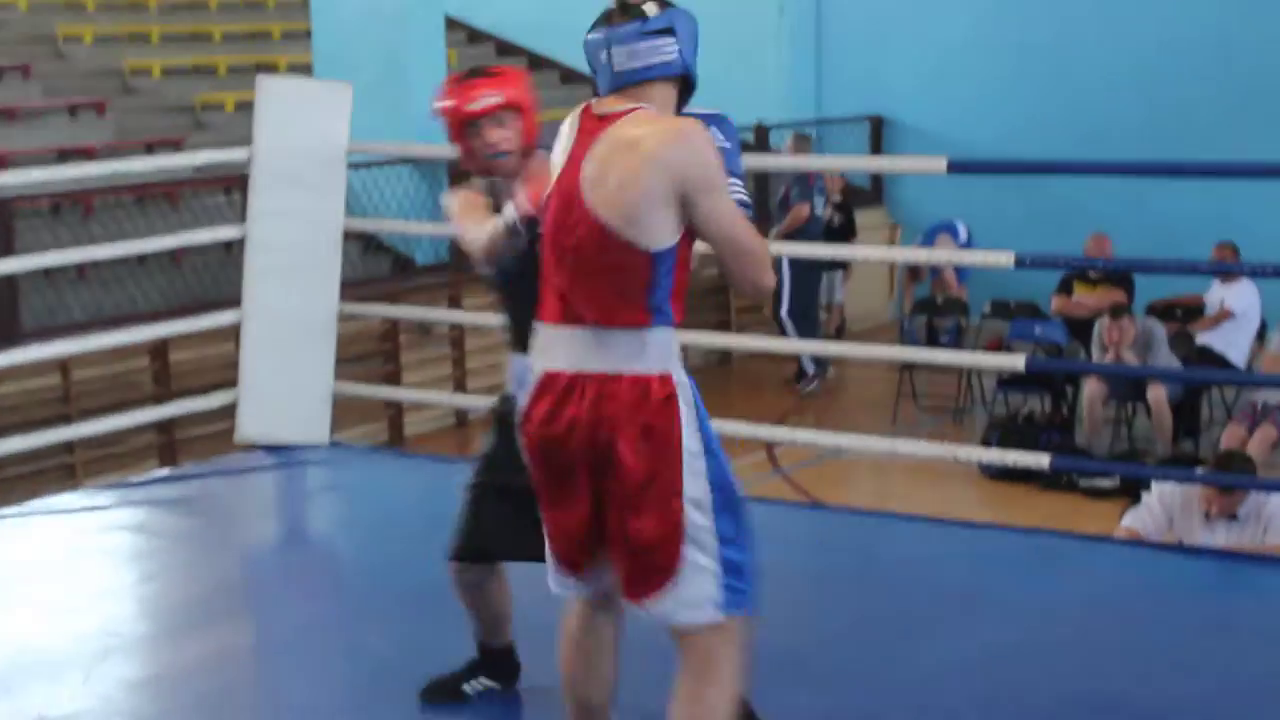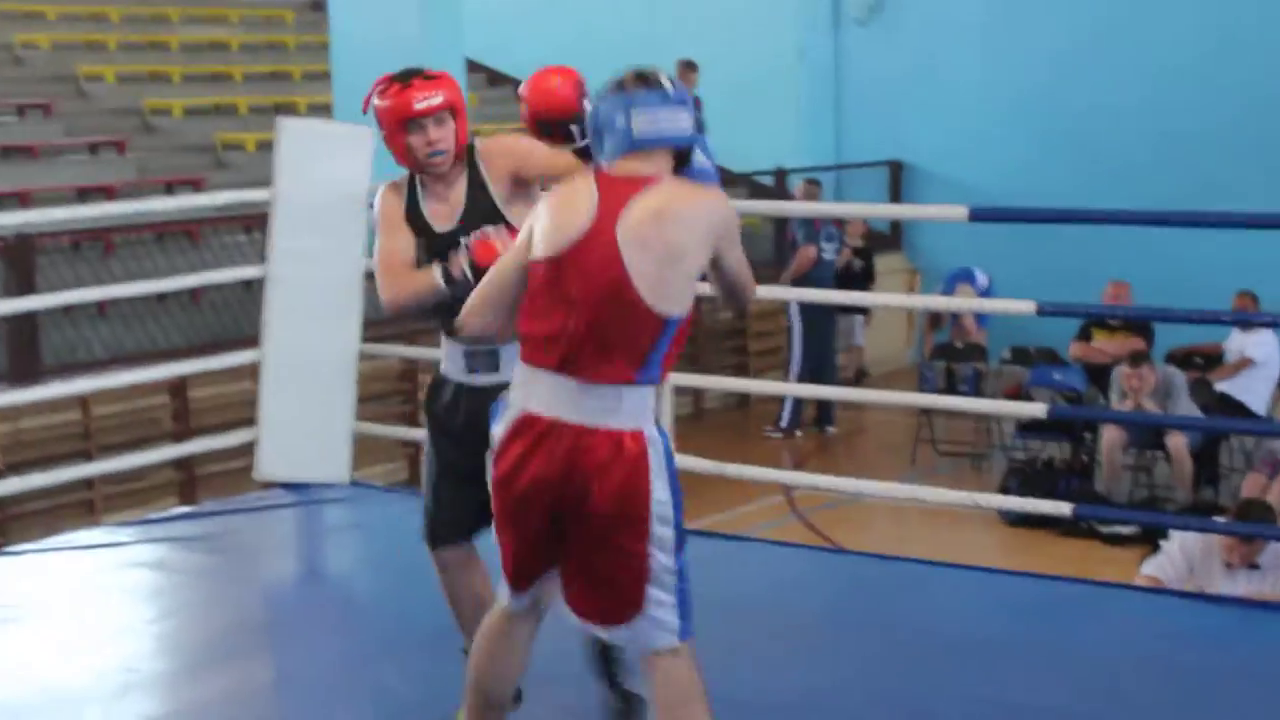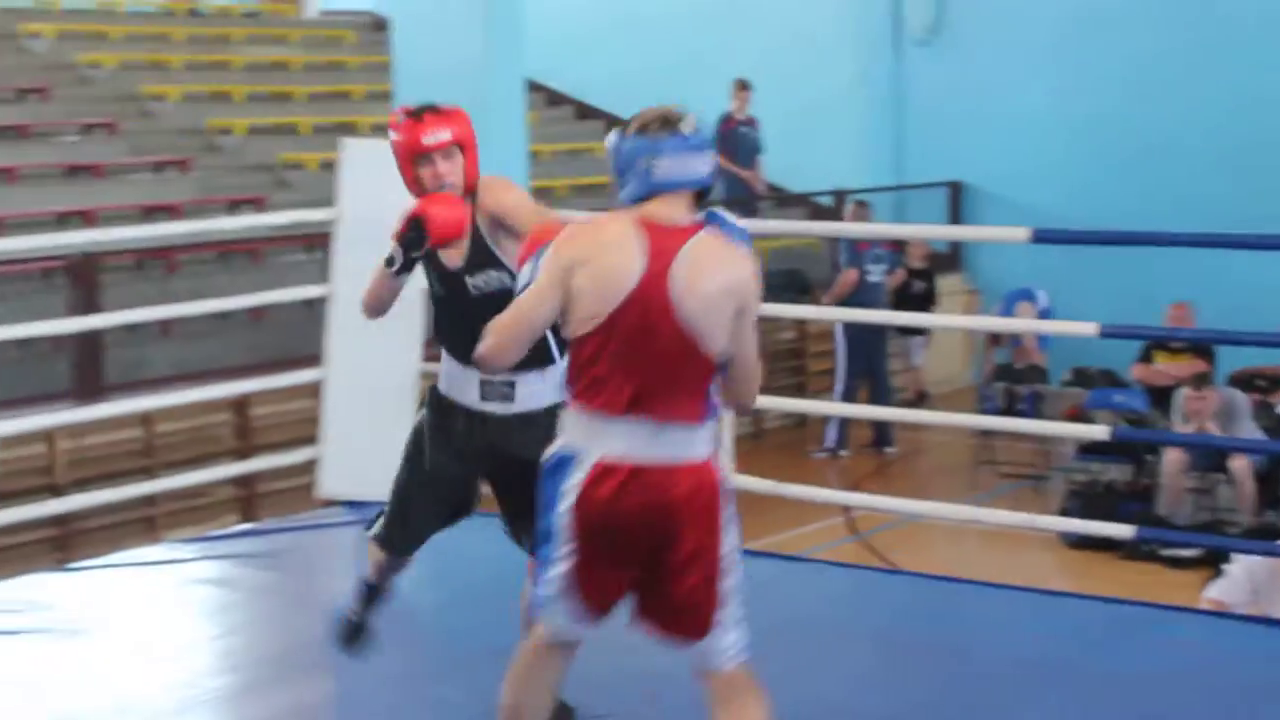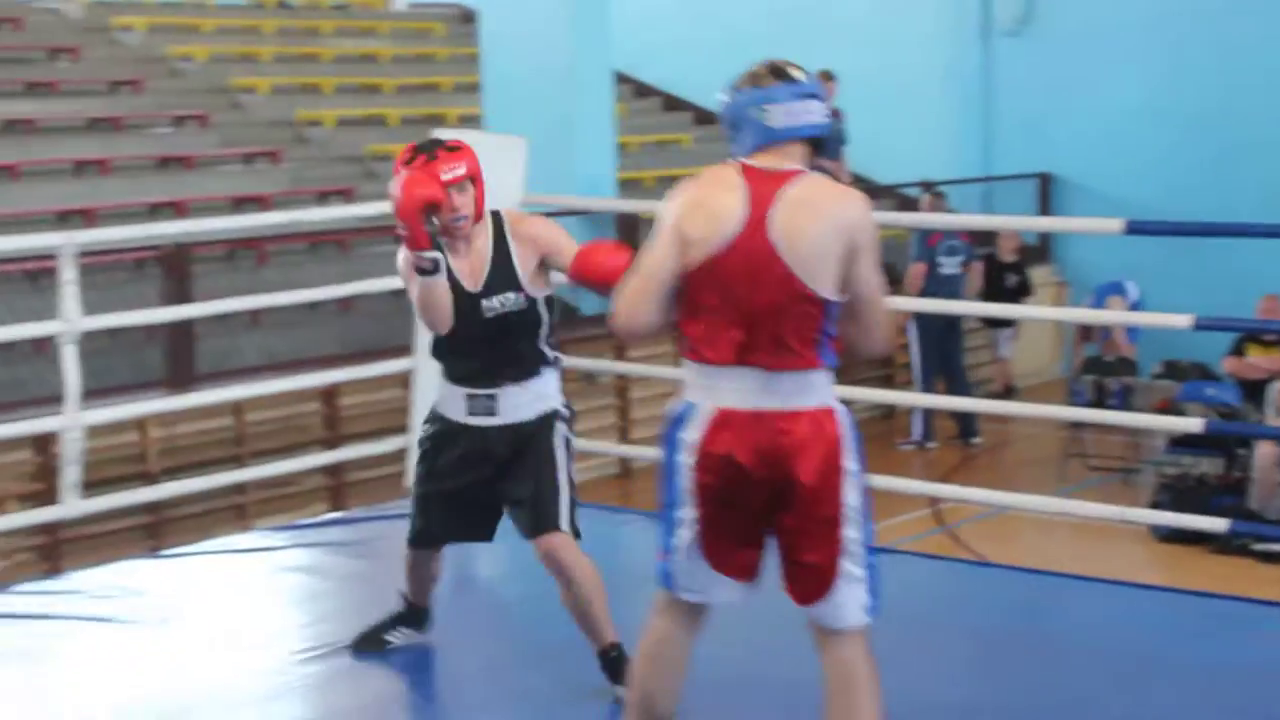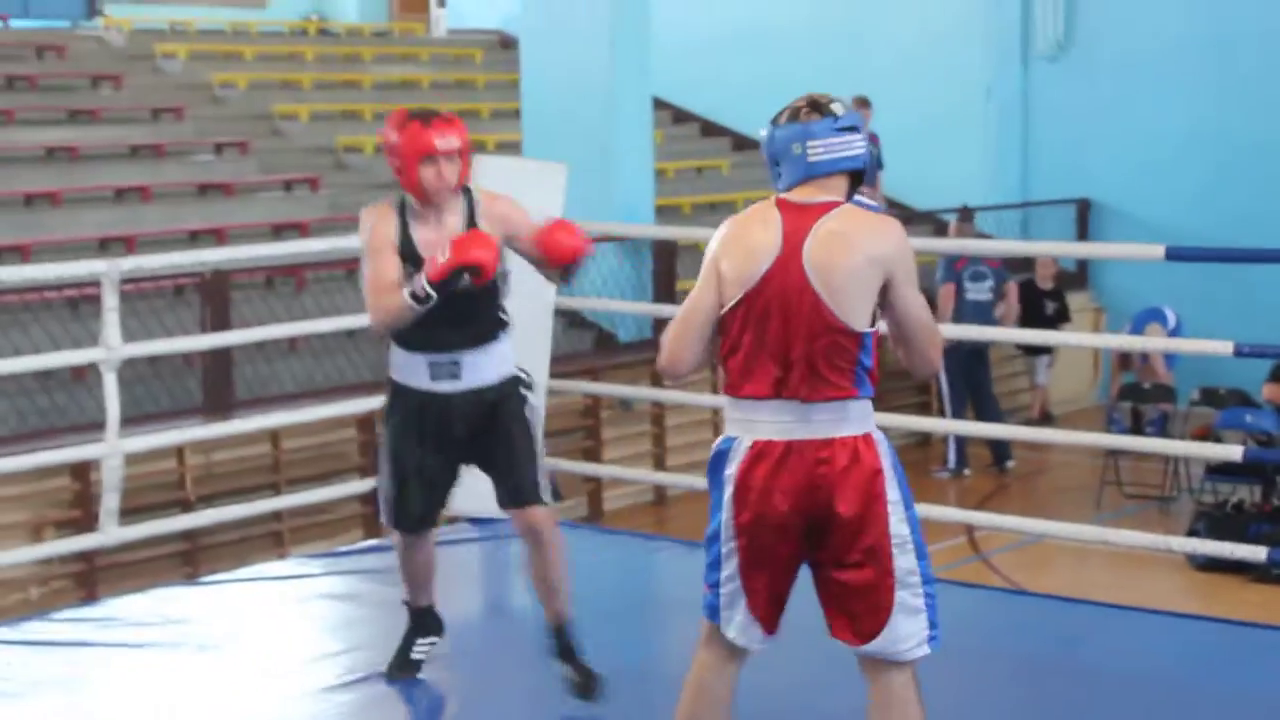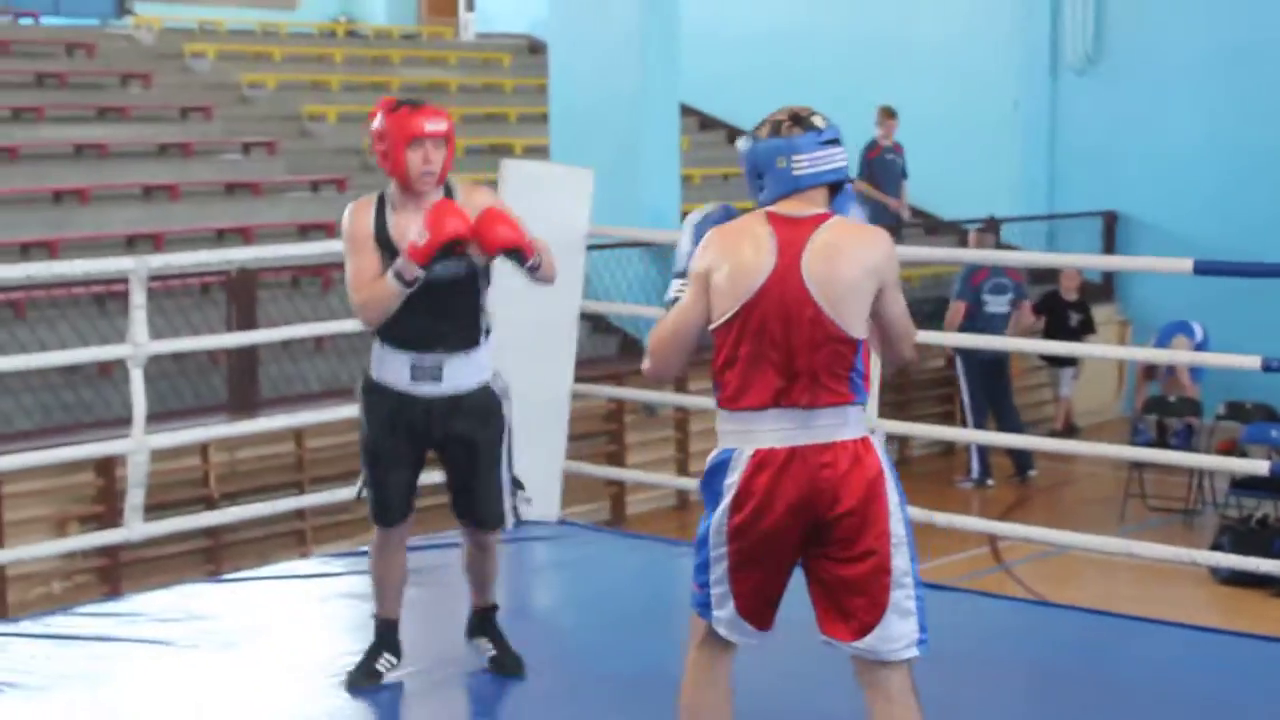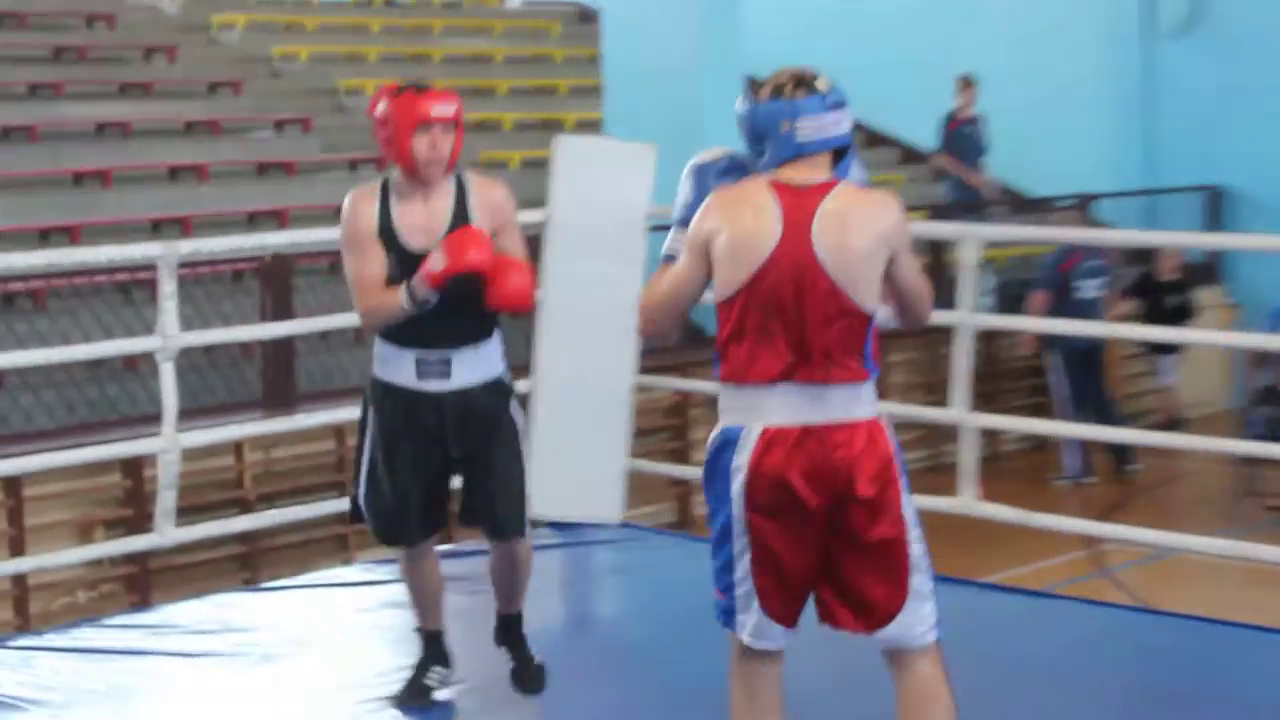
dt=0.2s
person 1, frame 1
left shoulder: (576, 129)
right shoulder: (682, 141)
right elbow: (756, 280)
right wrist: (719, 196)
left hip: (554, 393)
right hip: (642, 397)
left knee: (597, 596)
right knee: (714, 631)
person 1, frame 2
left shoulder: (558, 200)
right shoulder: (703, 211)
left elbow: (477, 322)
right elbow: (742, 290)
left hip: (533, 432)
right hip: (621, 448)
left knee: (523, 601)
right knee: (665, 651)
person 1, frame 3
left shoulder: (581, 244)
right shoulder: (733, 260)
left elbow: (494, 354)
right elbow: (742, 394)
left wrist: (537, 282)
left hip: (594, 471)
right hip: (686, 478)
left knee: (554, 636)
right knee: (727, 667)
person 1, frame 4
left shoulder: (693, 197)
right shoulder: (844, 206)
left elbow: (632, 319)
right elbow: (875, 340)
left hip: (713, 425)
right hip: (807, 428)
left knee: (680, 607)
right knee: (842, 632)
person 1, frame 5
left shoulder: (735, 233)
right shoulder: (880, 235)
left elbow: (676, 361)
right elbow: (927, 359)
left hip: (754, 458)
right hip: (848, 458)
left knee: (724, 642)
right knee: (891, 663)
person 1, frame 6
left shoulder: (721, 246)
right shoulder: (869, 247)
left elbow: (660, 364)
right elbow: (901, 354)
left wrist: (688, 274)
left hip: (749, 465)
right hip: (844, 463)
left knee: (711, 640)
right knee: (887, 665)
person 1, frame 7
left shoulder: (725, 208)
right shoulder: (879, 213)
left elbow: (654, 325)
right elbow: (915, 309)
left wrist: (685, 226)
left hip: (757, 448)
right hip: (855, 446)
left knee: (756, 649)
right knee: (913, 650)
person 2, frame 1
right shoulder: (467, 200)
right elbow: (487, 251)
right wrist: (526, 215)
right hip: (530, 397)
right knee: (472, 556)
right ankle: (497, 660)
person 2, frame 2
left shoulder: (498, 159)
right shoulder: (395, 200)
left elbow: (580, 174)
right elbow: (393, 297)
right wrist: (459, 269)
right hip: (460, 382)
right knee: (448, 542)
person 2, frame 3
left shoulder: (498, 198)
right shoulder: (416, 222)
right elbow: (374, 306)
right wrist: (401, 251)
left hip: (534, 404)
right hip: (460, 399)
right knee: (401, 531)
right ankle: (371, 593)
person 2, frame 4
left shoulder: (524, 231)
right shoulder: (413, 250)
left elbow: (600, 273)
right elbow: (438, 321)
left wrist: (608, 269)
right wrist: (426, 248)
left hip: (533, 418)
right hip: (459, 420)
left knee: (554, 543)
right knee: (426, 541)
left ankle: (616, 664)
right ankle: (412, 614)
person 2, frame 5
left shoulder: (496, 211)
right shoulder: (380, 222)
left elbow: (561, 266)
right elbow: (382, 315)
left wrist: (568, 256)
right wrist: (433, 278)
left hip: (492, 384)
right hip: (417, 391)
left knee: (534, 514)
right knee: (412, 526)
left ankle: (563, 638)
right ankle: (424, 624)
person 2, frame 6
left shoulder: (478, 203)
right shoulder: (363, 217)
left elbow: (546, 272)
right elbow: (366, 308)
left wrist: (519, 246)
right wrist: (416, 258)
left hip: (468, 390)
right hip: (394, 391)
left knee: (485, 527)
right knee: (389, 522)
left ankle: (484, 624)
right ankle: (384, 640)
person 2, frame 7
left shoulder: (488, 196)
right shoulder: (364, 206)
left elbow: (516, 276)
right elbow: (370, 311)
left wrist: (516, 290)
right wrist: (432, 277)
left hip: (481, 387)
right hip: (401, 390)
left knee: (509, 534)
right knee: (415, 538)
left ankle: (511, 630)
right ankle: (435, 653)
person 3, frame 1
left shoulder: (798, 177)
right shoulder: (815, 177)
left elbow: (801, 211)
left wrist: (778, 231)
left knee: (786, 312)
right knee: (808, 313)
left ankle: (815, 366)
right ankle: (806, 372)
person 3, frame 2
left shoulder: (804, 220)
right shoulder: (830, 224)
left elbow: (808, 253)
right elbow: (839, 256)
left wrist: (787, 276)
left knee: (799, 360)
right knee: (824, 358)
left ankle: (788, 423)
right ankle: (826, 418)
person 3, frame 3
left shoulder: (850, 243)
right shoulder: (884, 245)
left elbow: (849, 277)
right elbow: (896, 276)
left wrist: (829, 298)
left hip: (853, 320)
left knee: (846, 381)
right knee: (878, 378)
left ankle: (835, 442)
right ankle: (884, 439)
person 3, frame 4
left shoulder: (924, 235)
right shoulder: (961, 236)
left elbow: (916, 272)
right elbow: (975, 270)
left hip: (926, 313)
right hip: (953, 313)
left knee: (923, 374)
right knee: (955, 371)
left ankle: (921, 435)
right ankle: (969, 430)
person 3, frame 5
left shoulder: (951, 261)
right shoulder: (991, 262)
left elbow: (946, 293)
right elbow: (1011, 291)
right wrist: (1004, 323)
left hip: (954, 341)
right hip: (980, 340)
left knee: (954, 401)
right knee: (985, 397)
left ankle: (957, 463)
right ankle: (1003, 456)
person 3, frame 6
left shoulder: (970, 272)
right shoulder: (1011, 273)
left elbow: (957, 309)
right elbow: (1025, 311)
left hip: (972, 351)
right hip: (999, 351)
left knee: (975, 412)
right knee: (1005, 407)
left ankle: (980, 473)
right ankle: (1024, 465)
person 3, frame 7
left shoulder: (1058, 258)
right shoulder: (1099, 256)
left elbow: (1039, 300)
right elbow: (1105, 296)
left wrist: (1029, 333)
left hip: (1063, 341)
right hip: (1092, 339)
left knee: (1070, 403)
right knee: (1099, 397)
left ankle: (1078, 469)
right ankle: (1124, 457)
